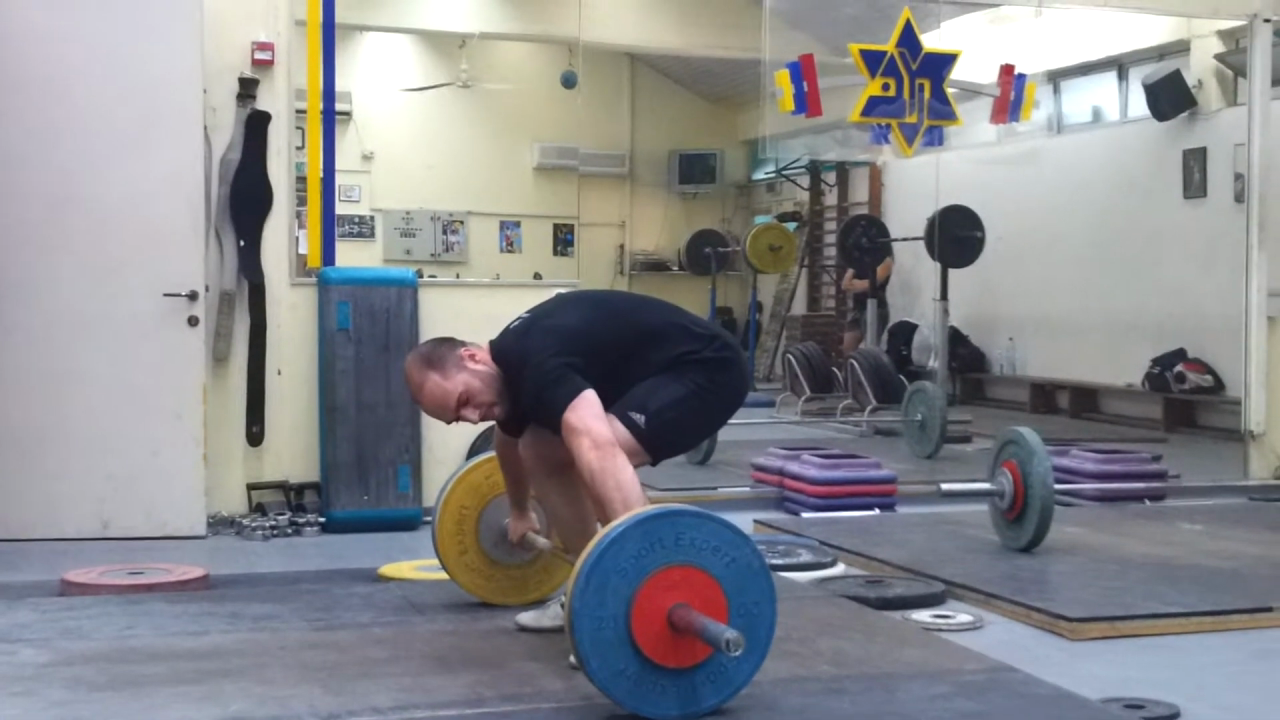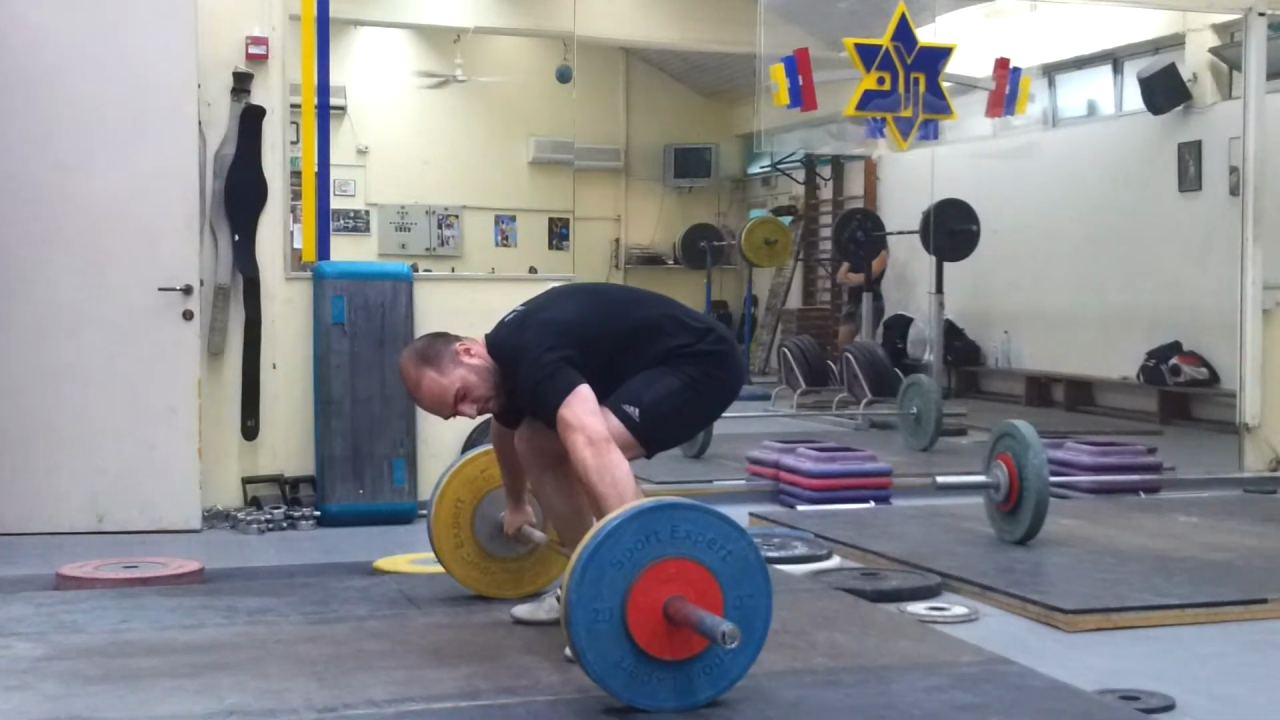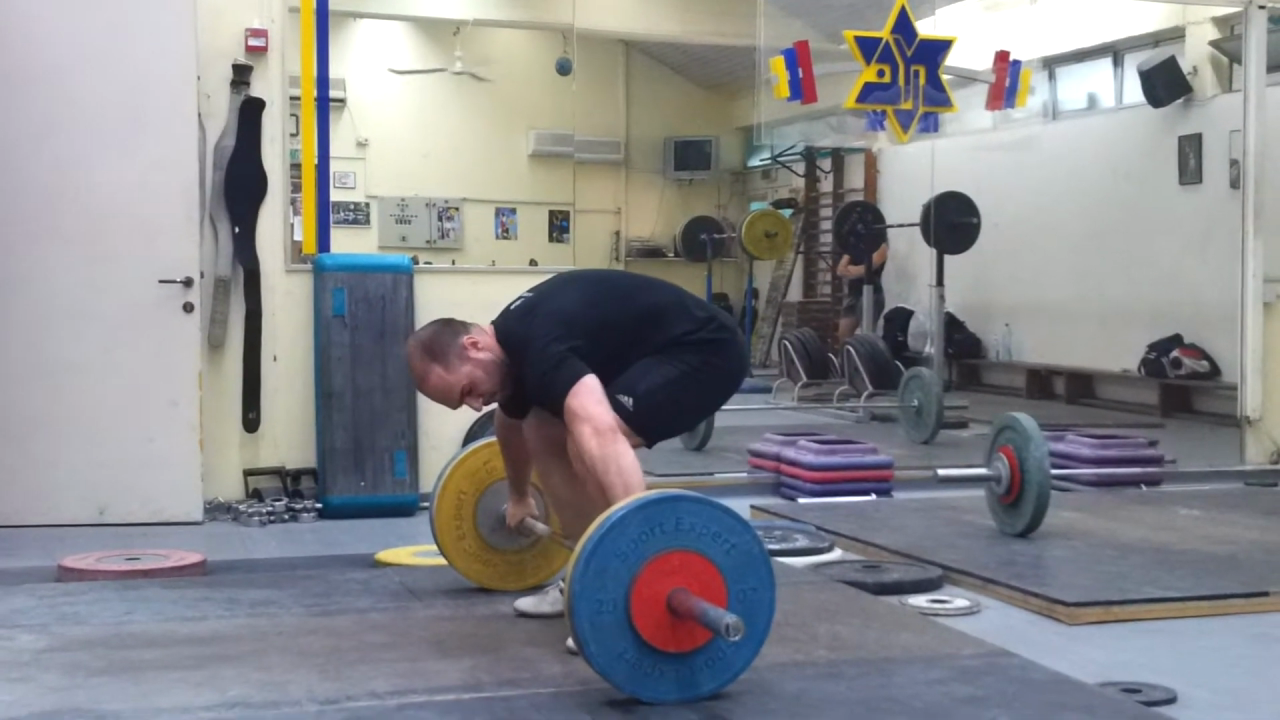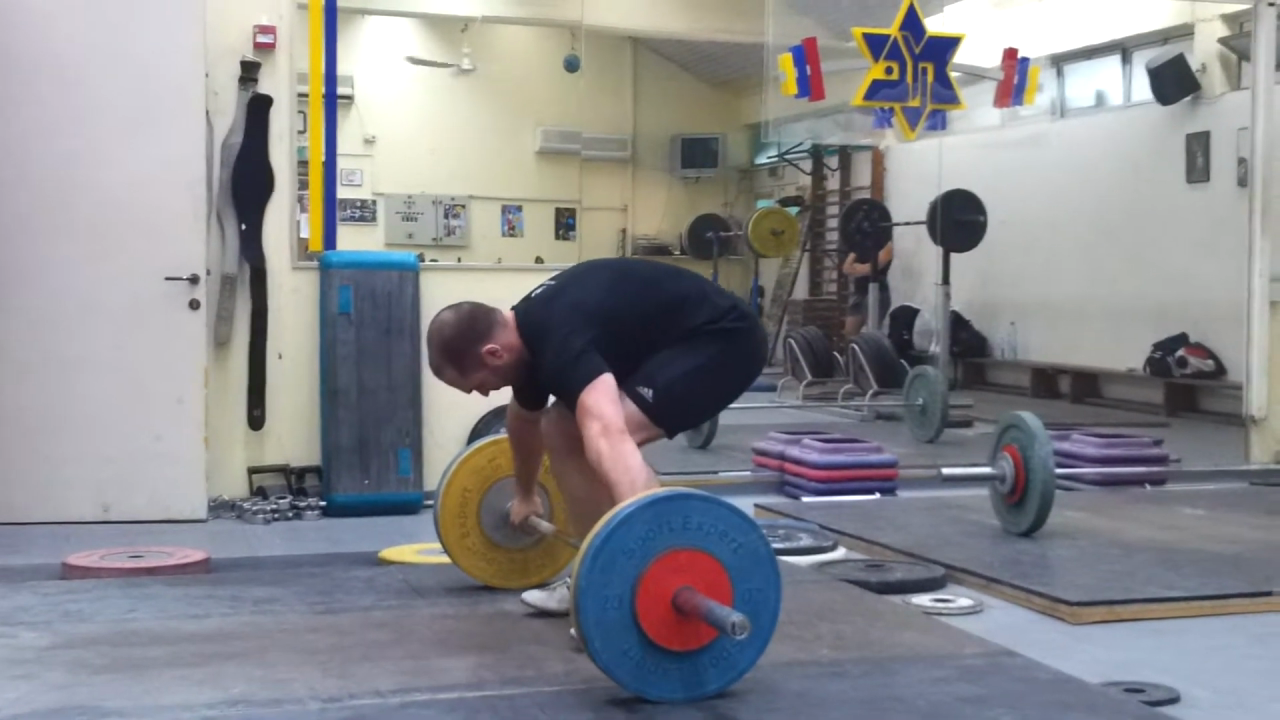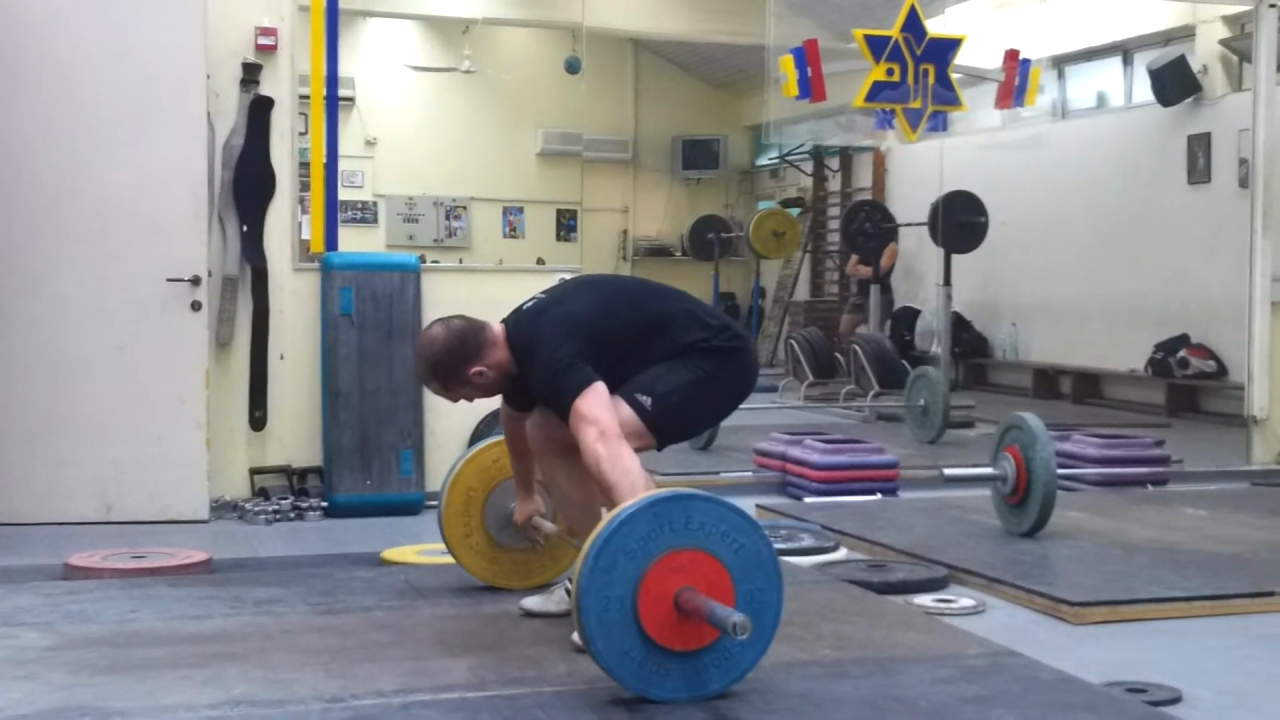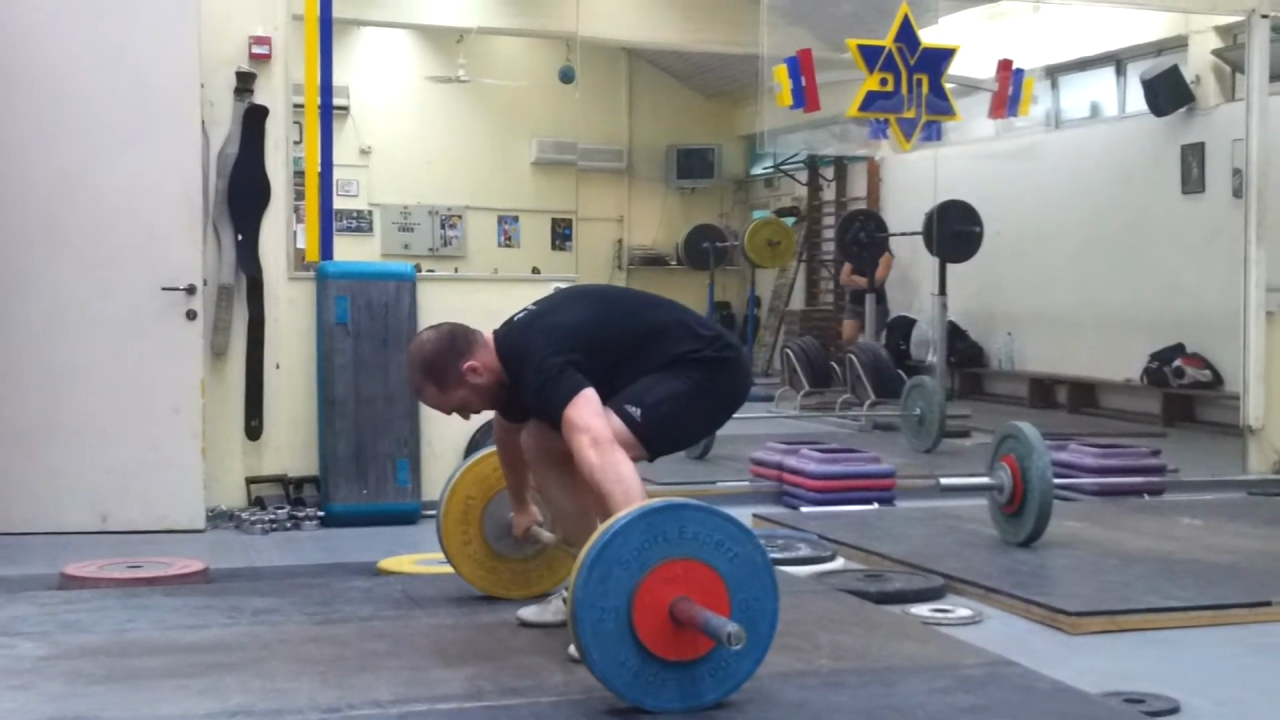
dt=0.4s
person 1, frame 1
left shoulder: (538, 364)
right shoulder: (511, 365)
left elbow: (598, 450)
right elbow: (509, 440)
right wrist: (520, 512)
left hip: (707, 368)
left knee: (592, 453)
right knee: (539, 449)
person 1, frame 2
left shoulder: (533, 359)
right shoulder: (507, 356)
left elbow: (593, 446)
right elbow: (507, 432)
right wrist: (516, 506)
left hip: (701, 362)
right hip: (647, 363)
left knee: (589, 450)
right knee: (534, 442)
person 1, frame 3
left shoulder: (540, 348)
right shoulder: (511, 343)
left elbow: (600, 437)
right elbow: (512, 424)
right wrist: (518, 498)
left hip: (706, 351)
right hip: (655, 350)
left knee: (586, 441)
right knee: (542, 433)
person 1, frame 4
left shoulder: (561, 340)
right shoulder: (527, 334)
left elbow: (607, 436)
right elbow: (525, 419)
right wrist: (524, 495)
left hip: (723, 340)
left knee: (607, 434)
right knee: (560, 430)
person 1, frame 5
left shoulder: (551, 353)
right shoulder: (516, 338)
left elbow: (603, 442)
right elbow: (516, 419)
right wrist: (525, 495)
left hip: (716, 357)
right hip: (663, 354)
left knee: (596, 437)
right knee: (544, 431)
person 1, frame 6
left shoulder: (540, 362)
right shoulder: (509, 350)
left elbow: (598, 449)
right elbow: (509, 431)
right wrist: (521, 507)
left hip: (708, 368)
right hip: (656, 366)
left knee: (587, 447)
right knee: (540, 443)
